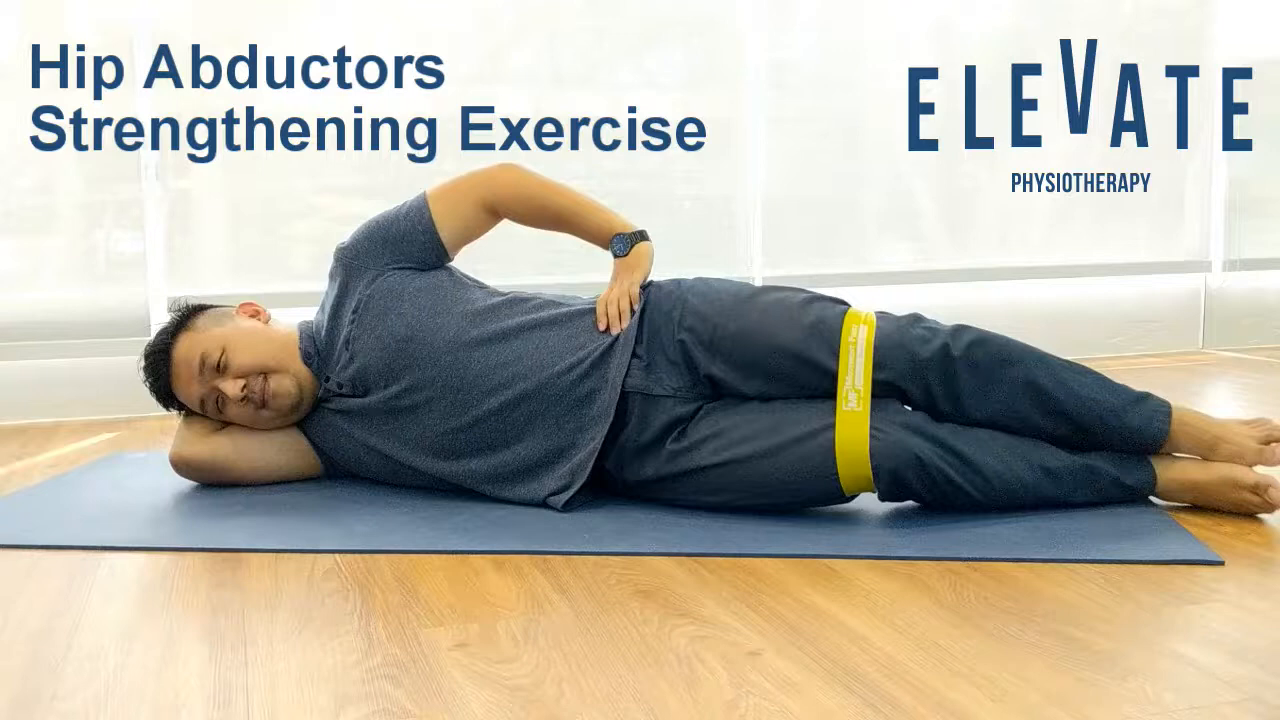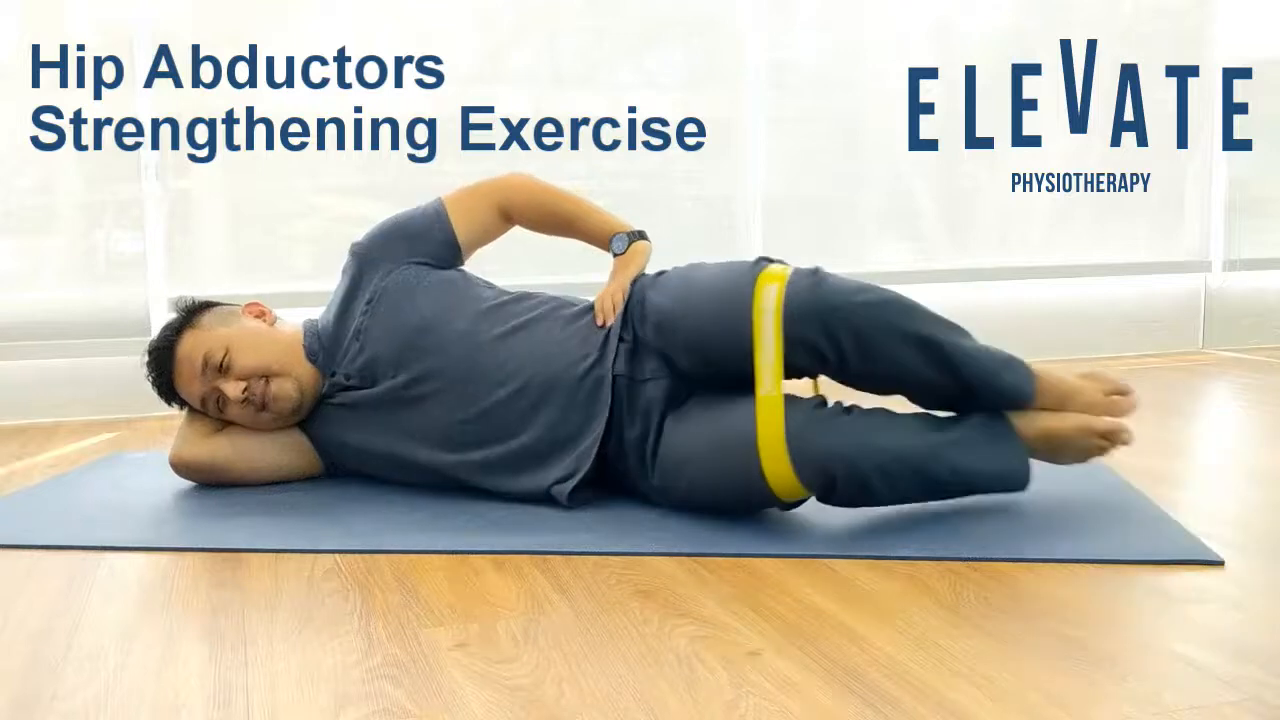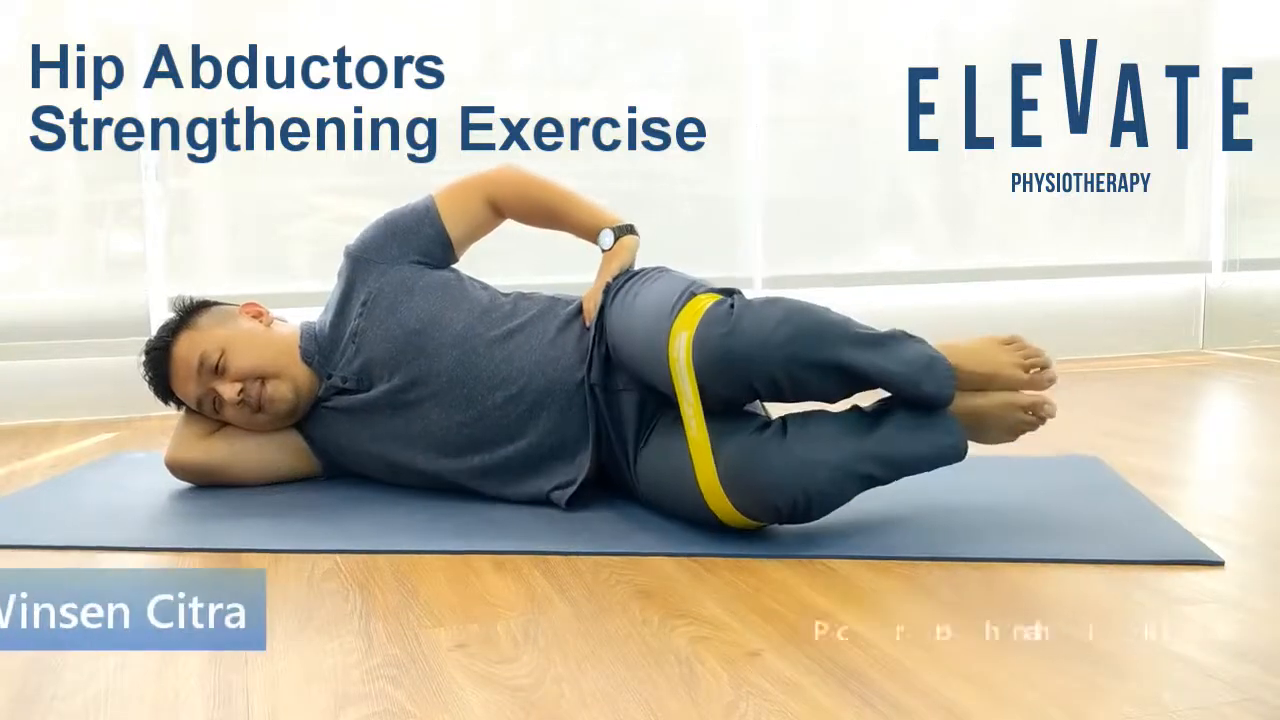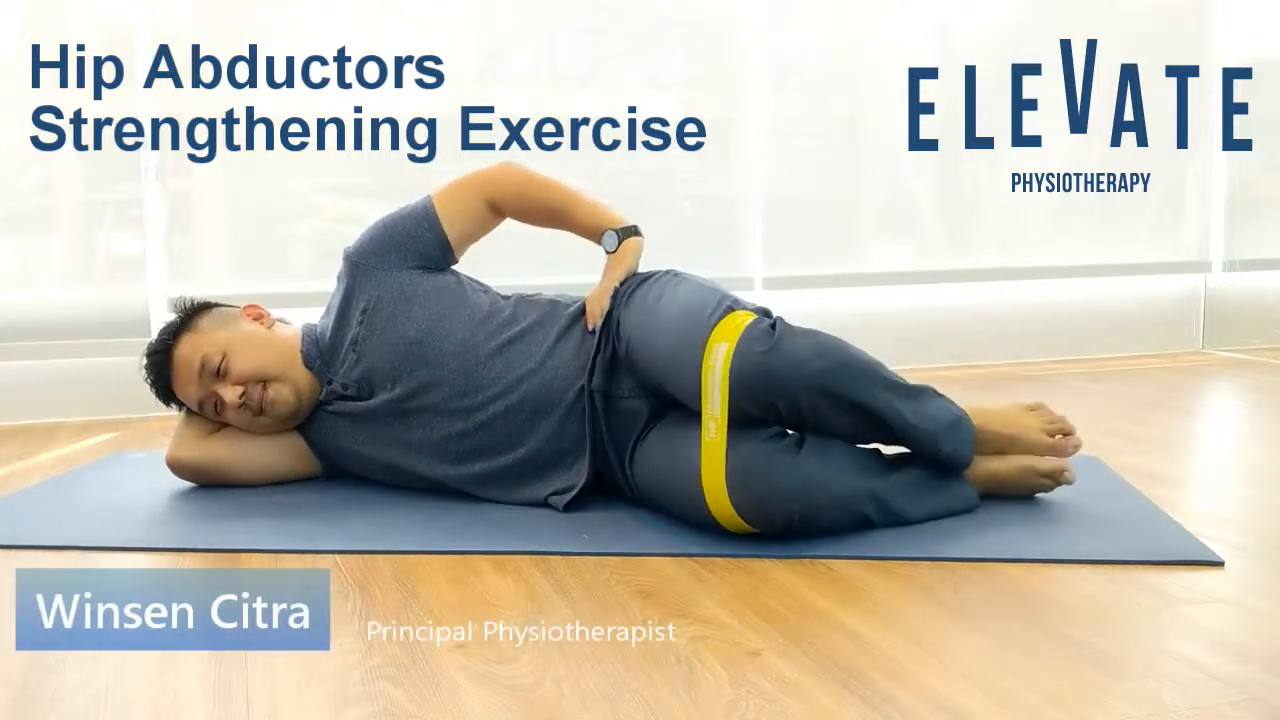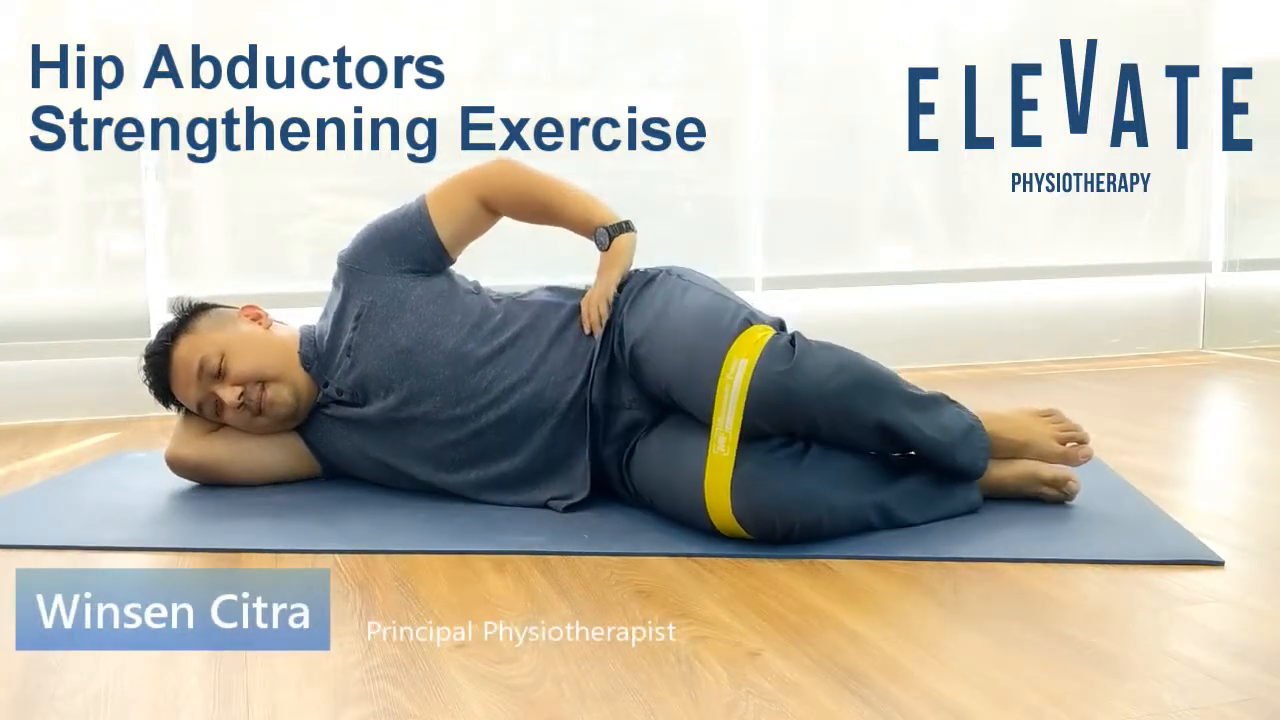
dt=0.5s
person 1, frame 1
left shoulder: (364, 269)
right shoulder: (334, 436)
left elbow: (499, 182)
left wrist: (628, 244)
left hip: (658, 337)
right hip: (652, 459)
left knee: (907, 358)
right knee: (895, 454)
left ankle: (1171, 425)
right ankle: (1156, 479)
person 1, frame 2
left shoulder: (375, 270)
right shoulder: (329, 436)
left elbow: (509, 191)
left wrist: (627, 243)
left hip: (641, 337)
right hip: (644, 454)
left knee: (808, 310)
right knee: (821, 446)
left ankle: (1028, 389)
right ankle: (1021, 445)
person 1, frame 3
left shoulder: (371, 267)
right shoulder: (327, 435)
left elbow: (499, 184)
left wrist: (616, 236)
left hip: (627, 329)
right hip: (627, 453)
left knee: (725, 348)
right knee: (771, 477)
left ankle: (938, 370)
right ankle: (952, 424)
person 1, frame 4
left shoulder: (371, 270)
right shoulder: (329, 438)
left elbow: (499, 182)
left wrist: (618, 236)
left hip: (633, 328)
right hip: (629, 455)
left knee: (763, 364)
right knee: (771, 487)
left ankle: (959, 426)
right ankle: (964, 479)
person 1, frame 5
left shoulder: (366, 271)
right shoulder: (327, 441)
left elbow: (493, 177)
left wrist: (612, 233)
left hip: (635, 328)
right hip: (624, 453)
left knee: (780, 383)
right knee: (765, 503)
left ankle: (973, 433)
right ankle: (978, 481)
